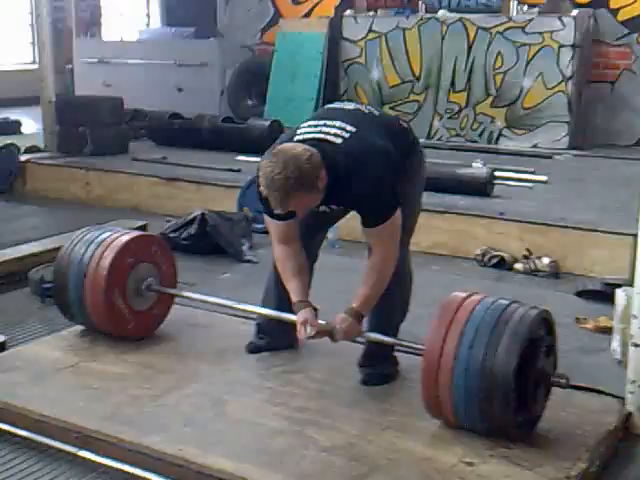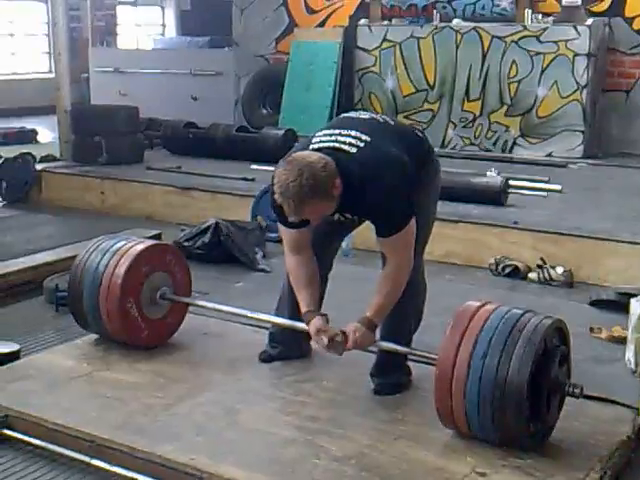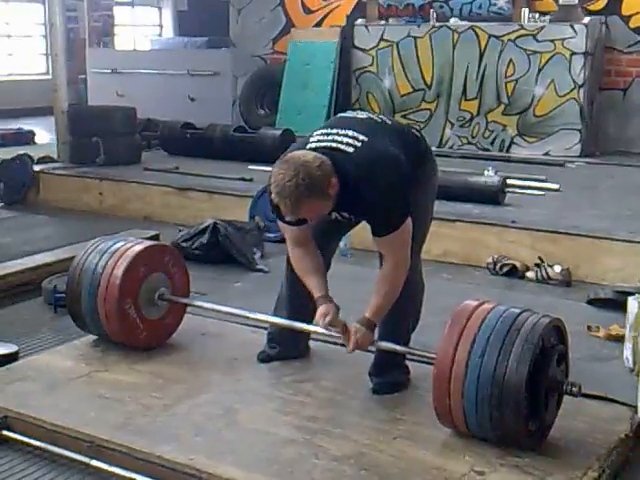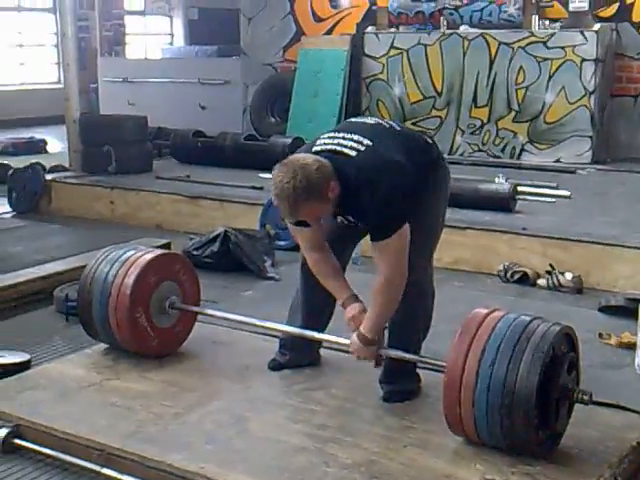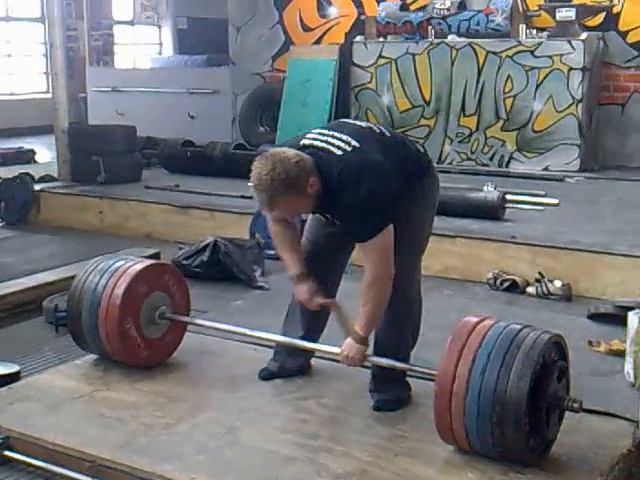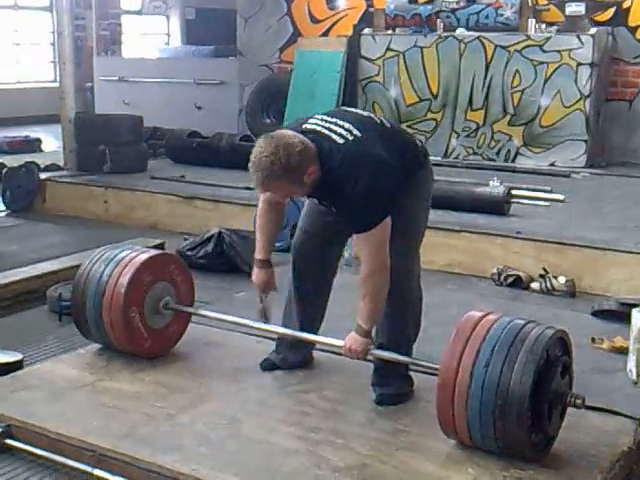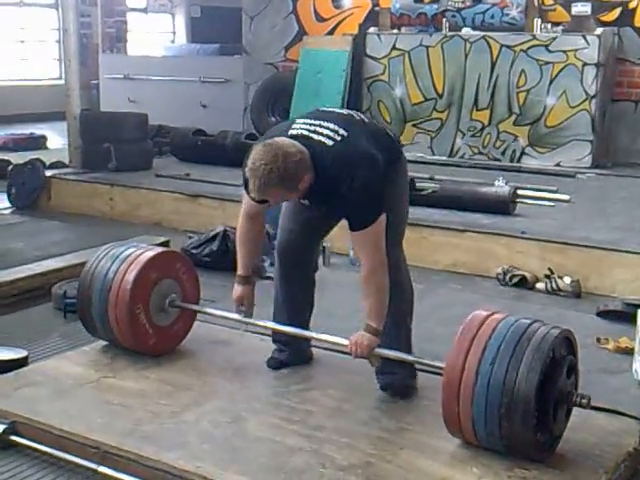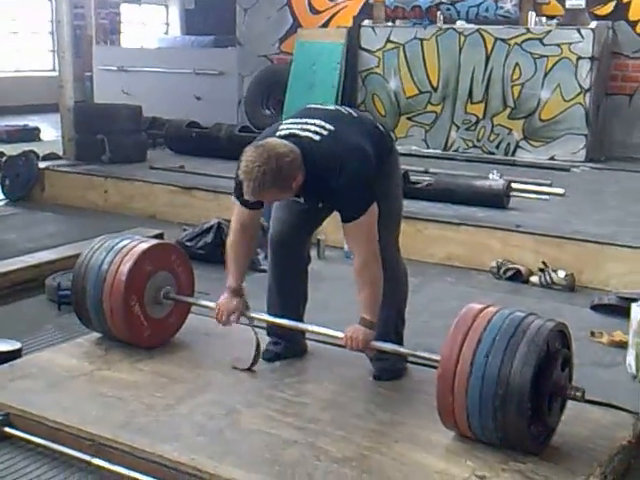
dt=0.3s
person 1, frame 1
left shoulder: (368, 178)
right shoulder: (275, 176)
left elbow: (384, 254)
right elbow: (285, 245)
left wrist: (355, 313)
right wrist: (300, 306)
left hip: (399, 159)
right hip: (332, 152)
left knee: (395, 256)
right knee: (297, 240)
left ankle: (380, 354)
right ankle: (275, 330)
person 1, frame 2
left shoulder: (382, 187)
right shoulder: (290, 186)
left elbow: (399, 262)
right elbow: (297, 253)
left wrist: (369, 322)
right wrist: (311, 314)
left hip: (415, 167)
left knee: (409, 266)
right knee: (312, 247)
left ankle: (393, 364)
right ankle: (289, 340)
person 1, frame 3
left shoulder: (378, 186)
right shoulder: (288, 183)
left elbow: (396, 262)
right elbow: (299, 246)
left wrist: (368, 322)
right wrist: (322, 300)
left hip: (411, 168)
left knee: (406, 265)
right knee: (302, 255)
left ankle: (390, 363)
right ankle: (287, 340)
person 1, frame 4
left shoulder: (379, 190)
right shoulder: (297, 187)
left elbow: (392, 272)
right elbow: (316, 251)
left wrist: (367, 336)
right wrist: (349, 301)
left hip: (422, 176)
left knee: (413, 272)
right knee: (314, 263)
left ankle: (401, 370)
right ankle: (299, 347)
person 1, frame 5
left shoulder: (359, 190)
right shoulder: (281, 173)
left elbow: (379, 273)
right elbow: (280, 223)
left wrist: (360, 337)
right wrist: (300, 277)
left hip: (411, 184)
left knee: (399, 278)
right knee: (313, 262)
left ankle: (390, 378)
right ankle: (292, 355)
person 1, frame 6
left shoulder: (359, 180)
right shoulder: (281, 158)
left elbow: (375, 265)
right elbow: (270, 201)
left wrist: (363, 331)
right wrist: (262, 261)
left hip: (406, 176)
left knee: (397, 271)
right knee: (307, 253)
left ankle: (393, 373)
right ankle: (293, 348)
person 1, frame 7
left shoulder: (355, 181)
right shoulder: (263, 164)
left elbow: (372, 263)
right elbow: (251, 216)
left wrist: (373, 330)
right wrist: (244, 279)
left hip: (383, 168)
right hip: (318, 167)
left knee: (389, 262)
right knee: (289, 249)
left ankle: (395, 362)
right ankle: (292, 345)
person 1, frame 8
left shoulder: (346, 174)
right shoulder: (255, 166)
left elbow: (365, 254)
right elbow: (243, 227)
left wrist: (367, 323)
right wrist: (233, 290)
left hip: (375, 160)
right hip: (309, 162)
left knee: (383, 252)
right knee: (282, 241)
left ankle: (387, 348)
right ankle: (285, 337)
